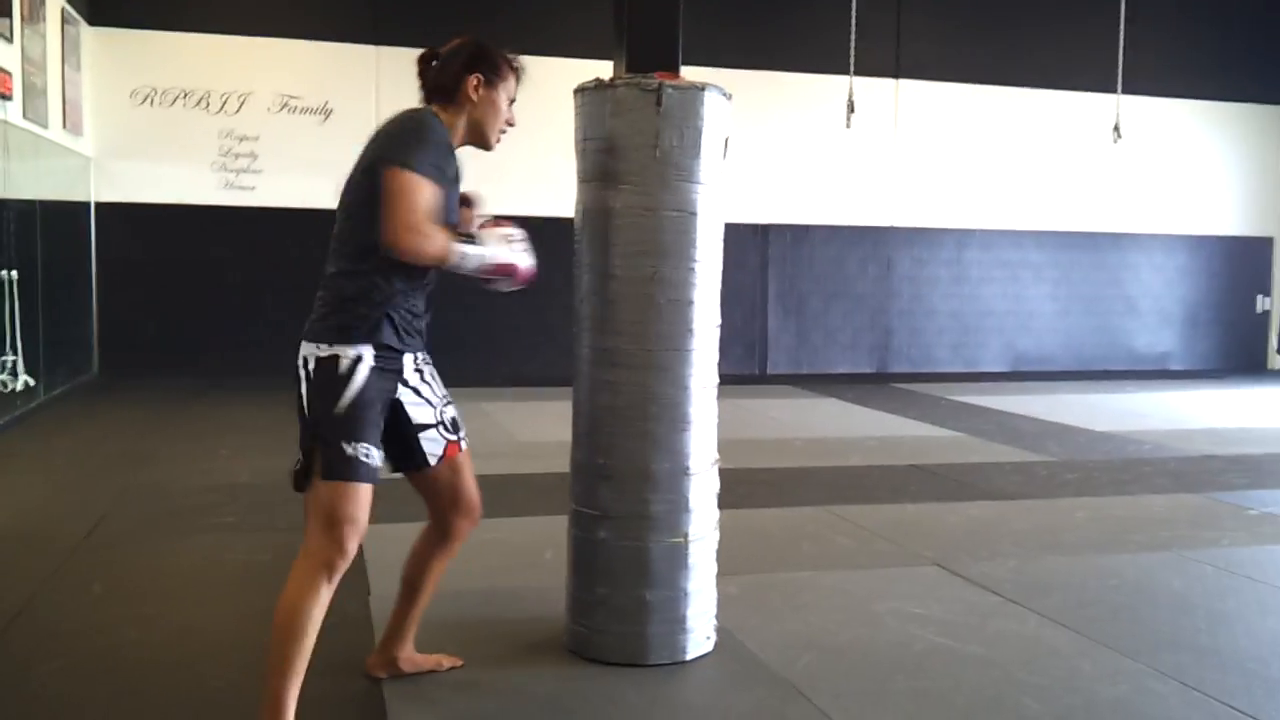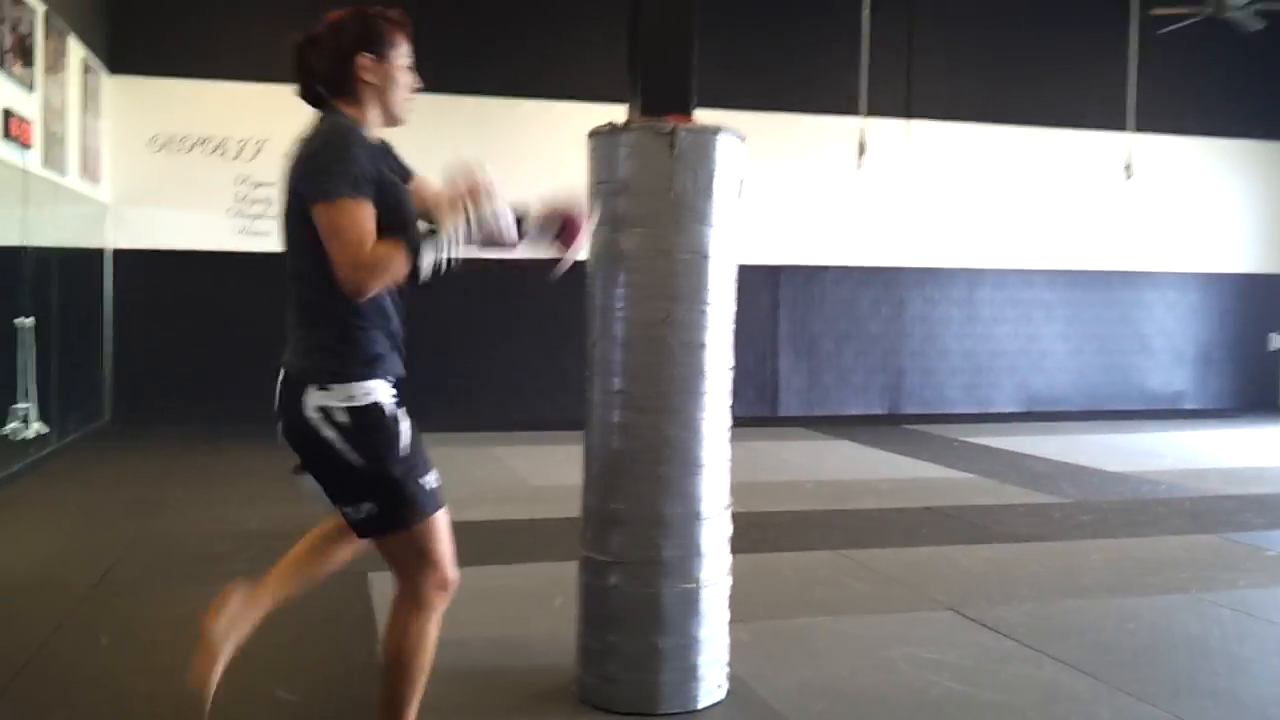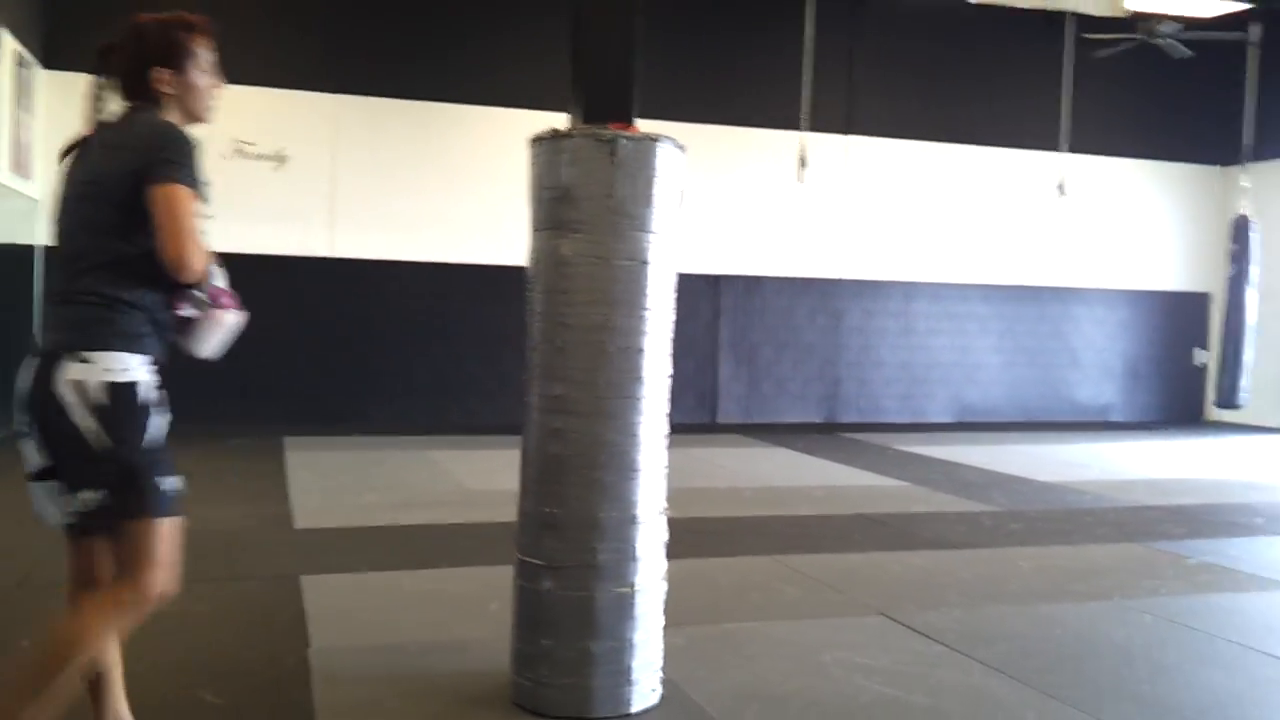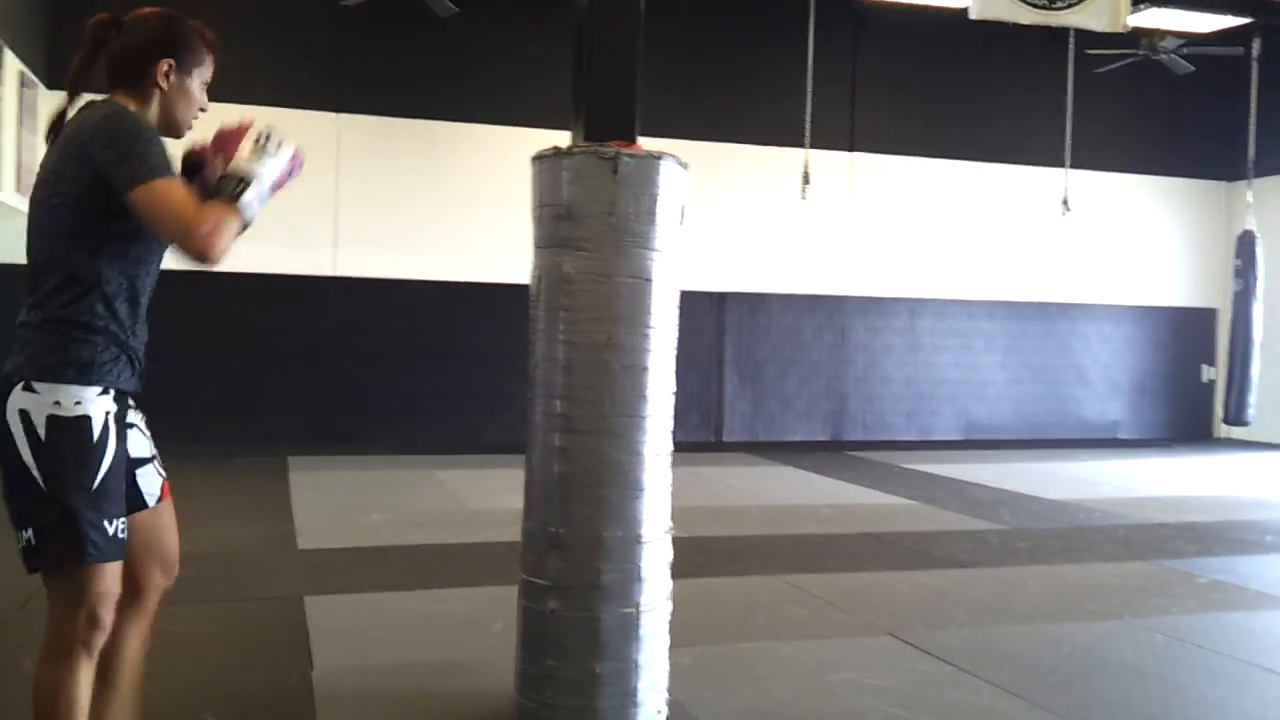
dt=1s
person 1, frame 1
left shoulder: (435, 149)
right shoulder: (418, 132)
right elbow: (414, 242)
left wrist: (458, 229)
right wrist: (483, 256)
left hip: (402, 359)
right hip: (346, 357)
left knee: (459, 510)
right knee: (331, 550)
left ankle: (394, 650)
person 1, frame 2
left shoulder: (358, 153)
right shoulder: (339, 154)
left elbow: (439, 207)
right elbow: (366, 275)
left wrist: (527, 223)
right wrist: (449, 235)
left hip: (353, 367)
right hip: (344, 395)
left knee: (354, 534)
right knee: (432, 577)
left ankle: (238, 612)
person 1, frame 3
left shoulder: (97, 149)
right shoulder: (168, 144)
right elbow: (183, 255)
left wrist: (178, 312)
right wrist: (204, 275)
left hip: (68, 368)
right hip: (109, 372)
left knee: (100, 572)
right knee: (148, 579)
person 1, frame 4
left shoulder: (98, 135)
right shoulder: (116, 130)
left elbow: (160, 226)
right elbow: (207, 242)
left wrist: (209, 178)
right wrist: (252, 177)
left hip: (100, 394)
right hip: (68, 399)
left knee: (156, 565)
right knee: (83, 623)
